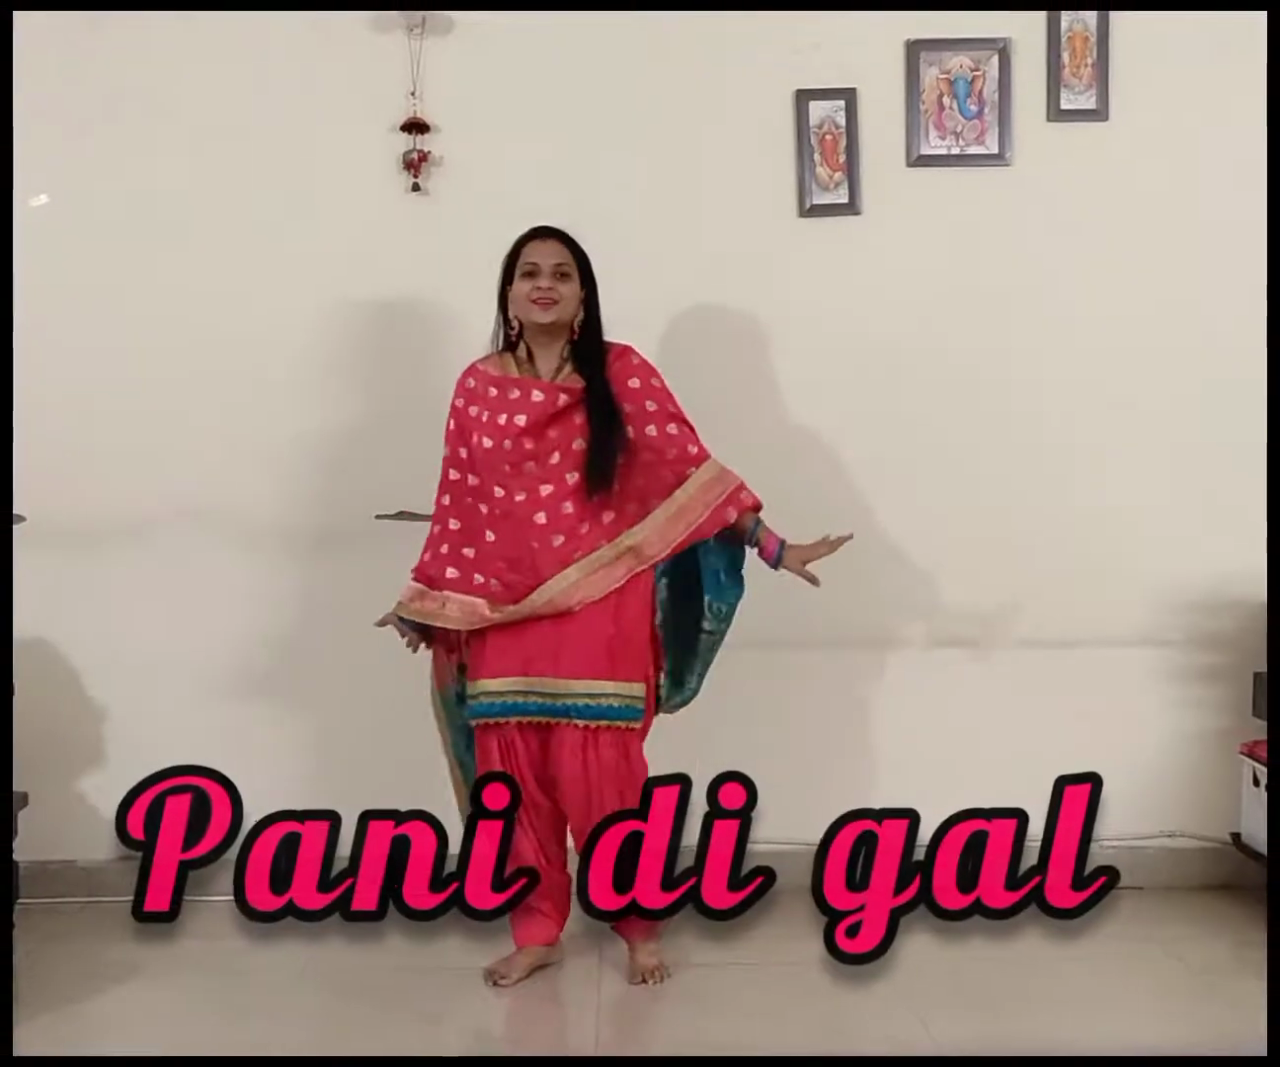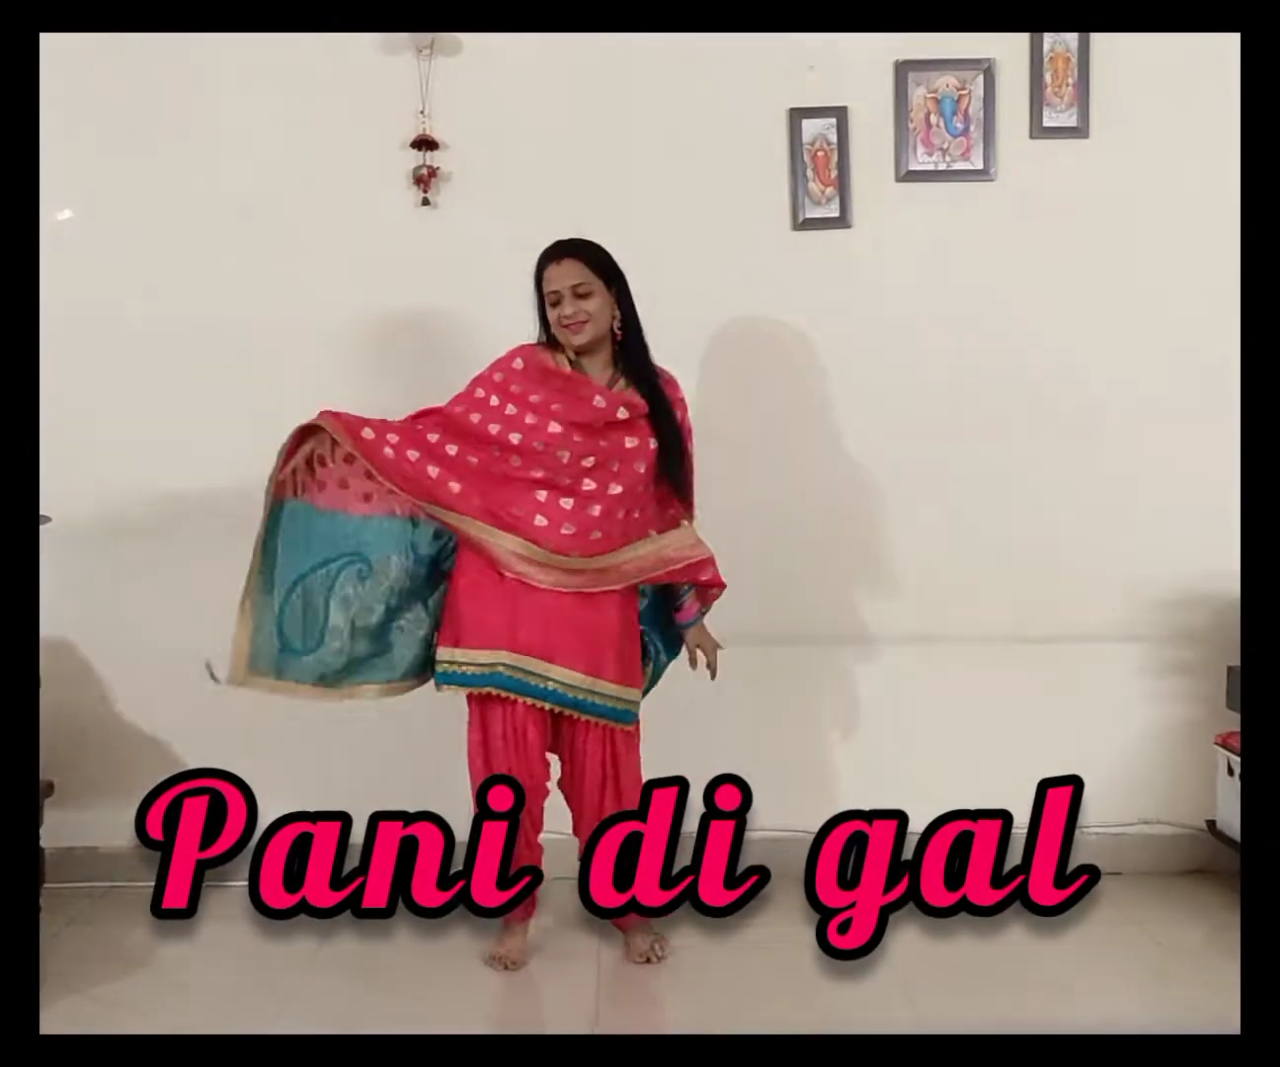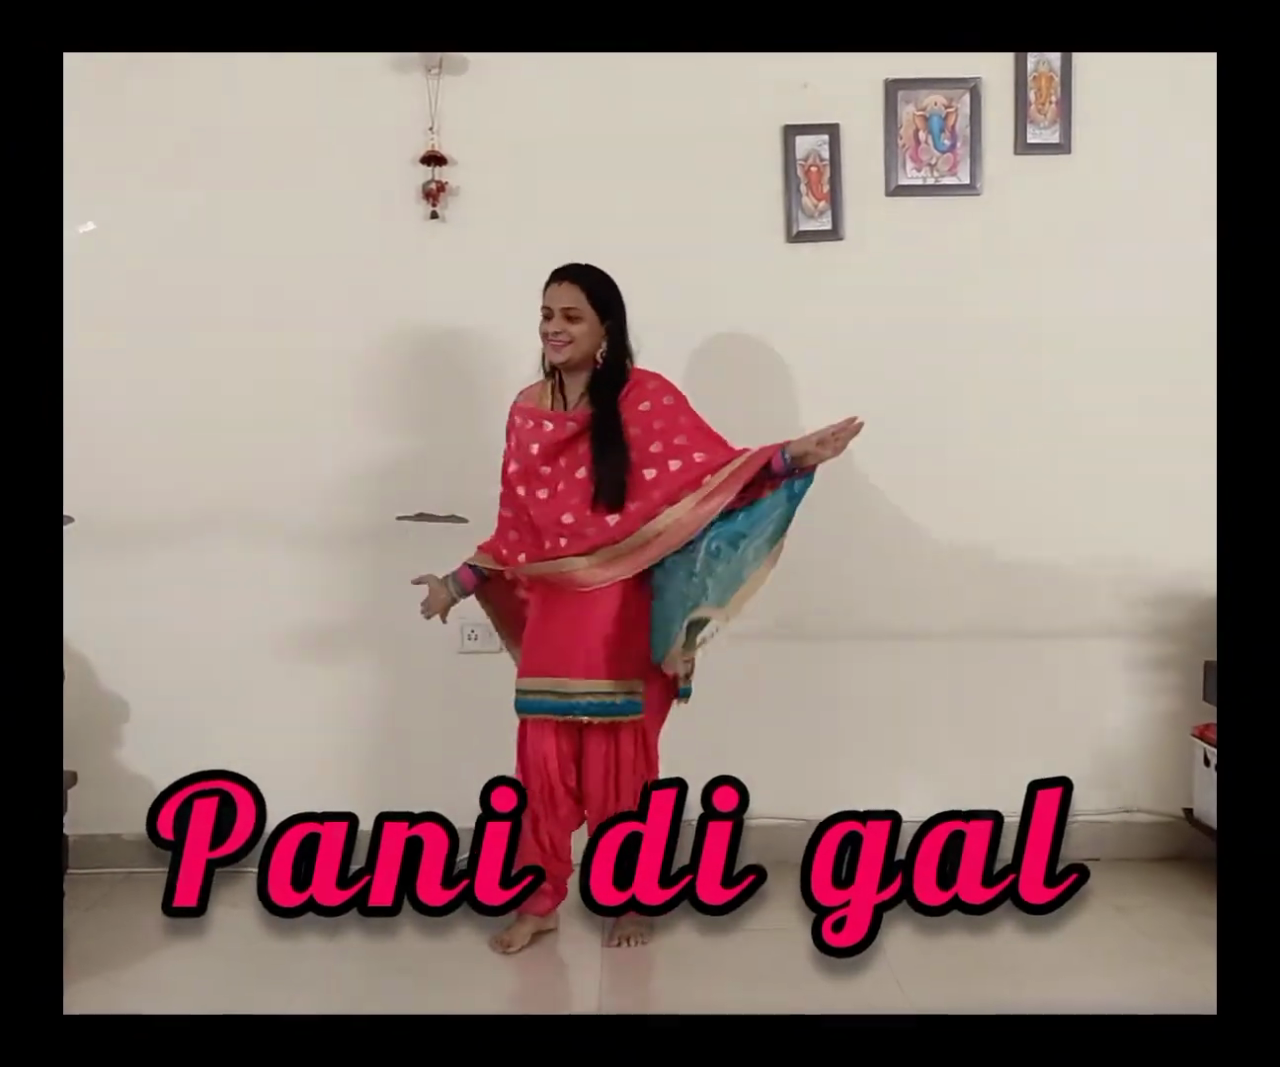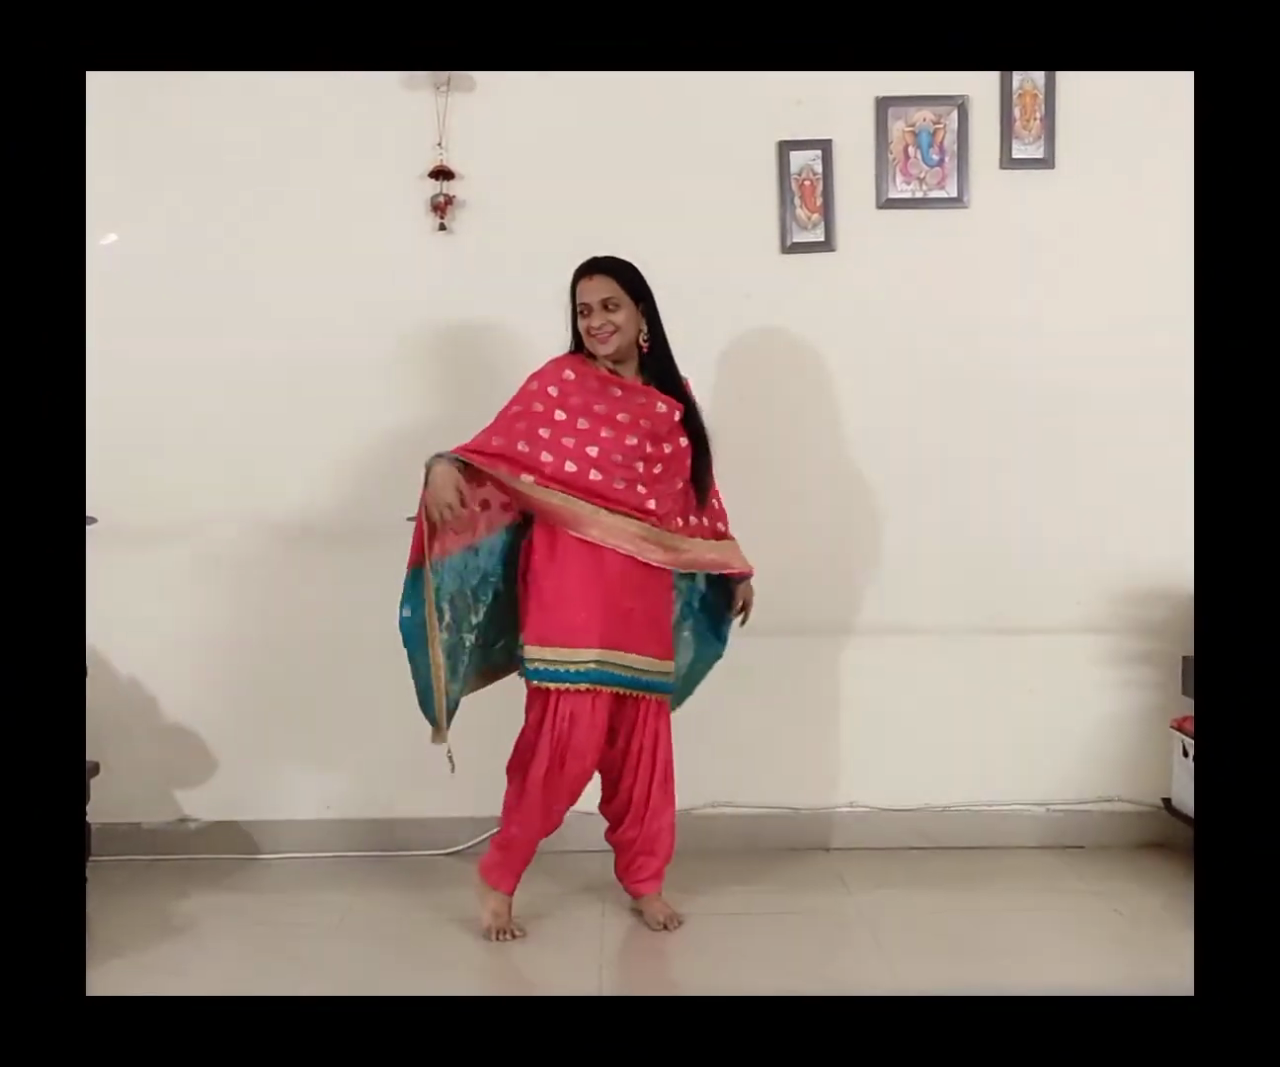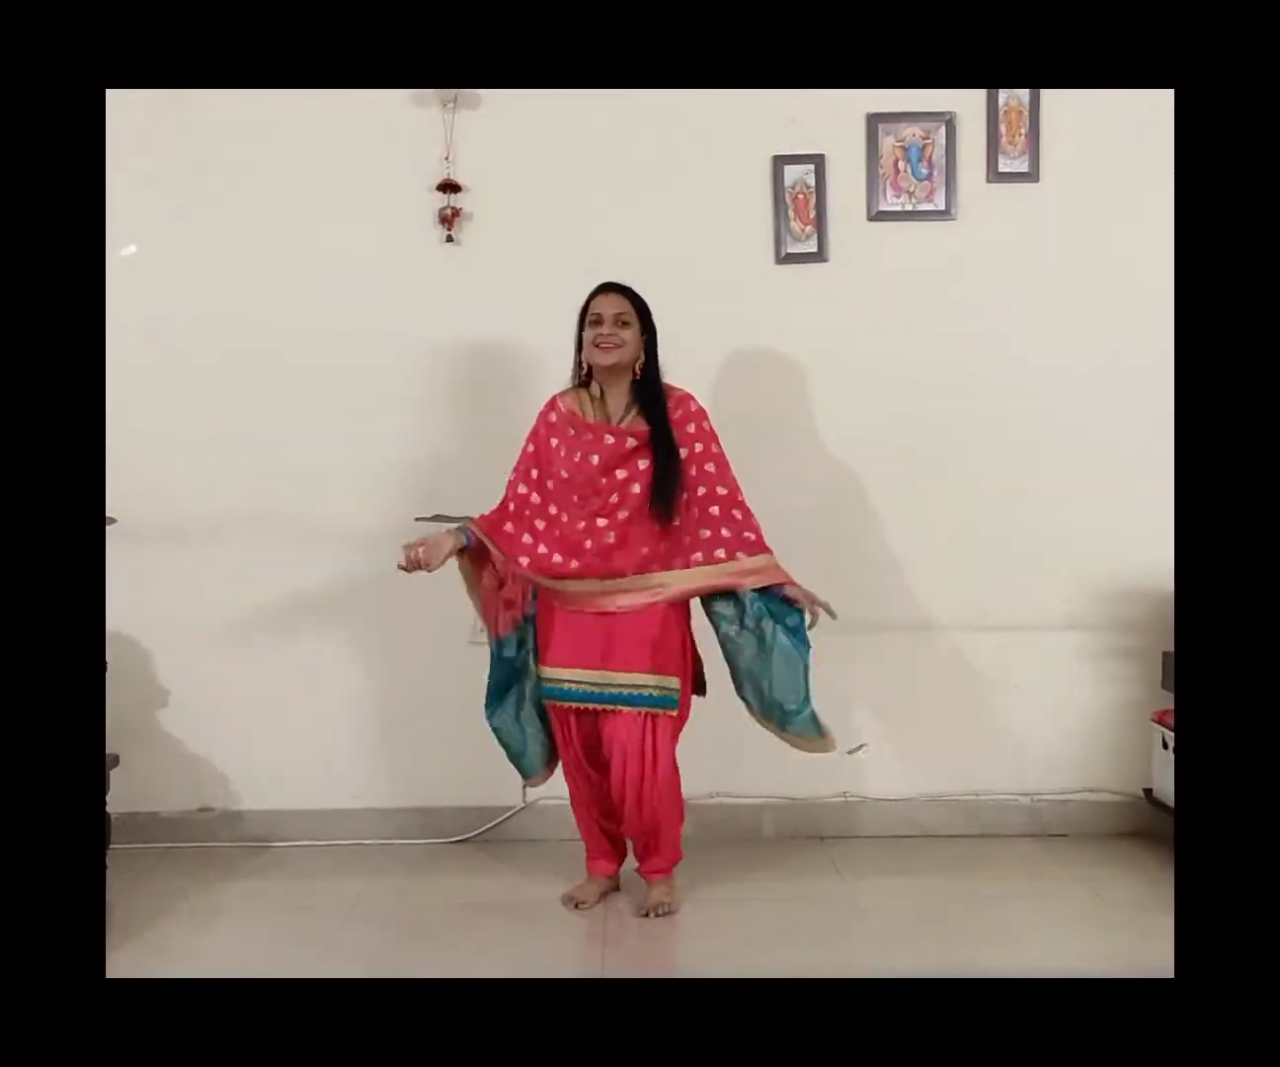
dt=1s
person 1, frame 1
left shoulder: (622, 373)
right shoulder: (477, 386)
left elbow: (689, 474)
right elbow: (459, 503)
left wrist: (775, 547)
right wrist: (426, 602)
left hip: (604, 608)
right hip: (510, 616)
left knee: (600, 775)
right knee: (512, 774)
left ankle: (639, 922)
right ankle: (537, 932)
person 1, frame 2
left shoulder: (657, 395)
right shoulder: (519, 374)
left elbow: (668, 514)
right elbow: (438, 440)
left wrist: (690, 614)
right wrist: (340, 439)
left hip: (598, 605)
right hip: (504, 591)
left knee: (606, 765)
right knee: (505, 760)
left ankle: (631, 909)
right ankle: (513, 912)
person 1, frame 3
left shoulder: (646, 395)
right shoulder: (526, 409)
left elbow: (711, 471)
left wrist: (793, 456)
right wrist: (465, 579)
left hip: (628, 606)
right hip: (556, 609)
left knee: (620, 759)
right knee: (543, 759)
right ankle: (539, 901)
person 1, frame 4
left shoulder: (674, 395)
right shoulder: (561, 381)
left elbow: (694, 492)
right elbow: (494, 455)
left wrist: (733, 567)
right wrist: (443, 468)
left hip: (644, 590)
right hip: (571, 583)
left knee: (642, 741)
right knee: (566, 735)
left ankle: (645, 881)
right ankle: (499, 880)
person 1, frame 5
left shoulder: (678, 413)
right shoulder: (557, 416)
left elbow: (718, 506)
right elbow: (520, 513)
left wrist: (774, 578)
right wrist: (452, 541)
left hip: (650, 608)
right hip: (572, 610)
left knee: (637, 746)
right knee: (580, 747)
left ankle: (658, 869)
right ankle: (601, 864)
